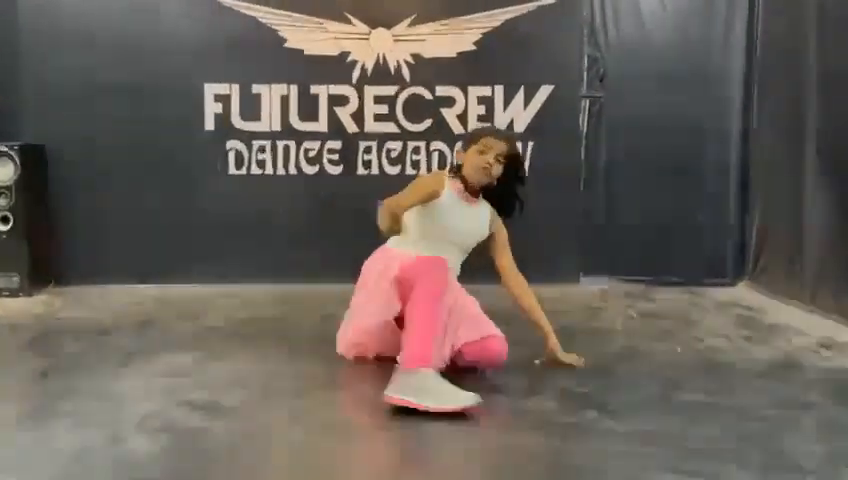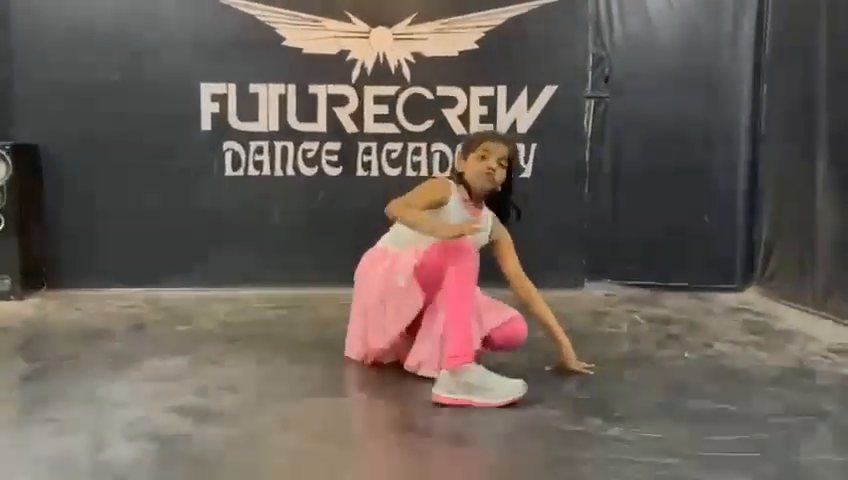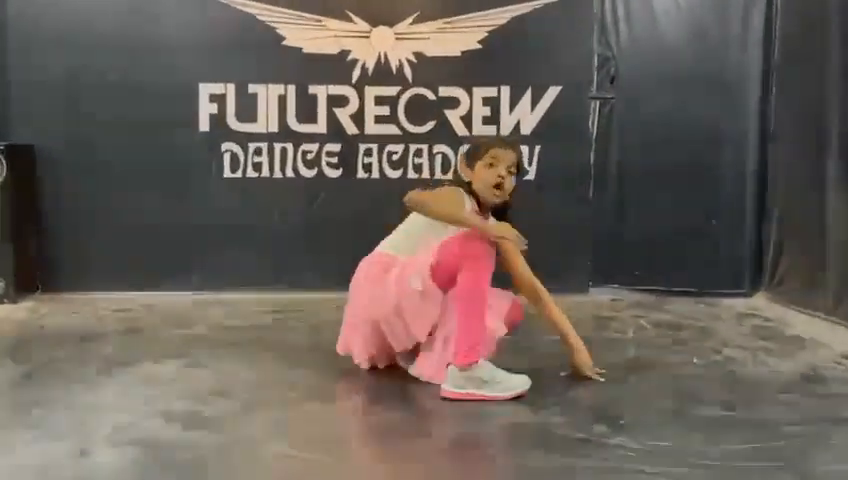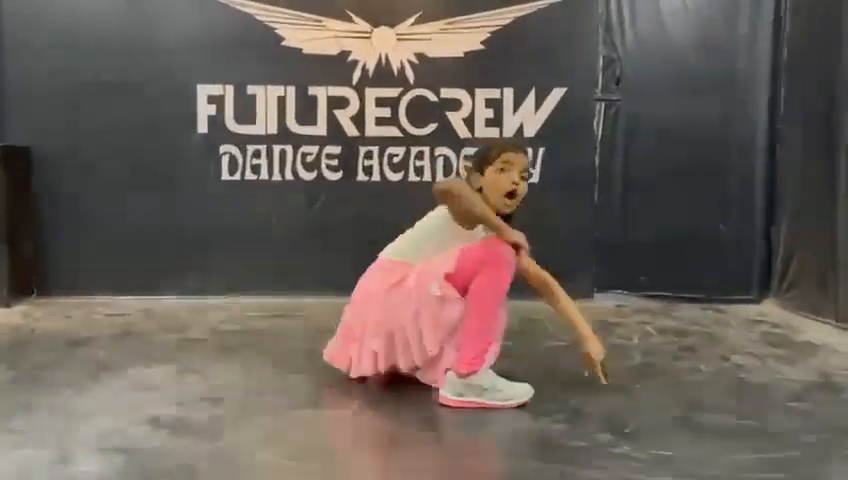
dt=0.1s
person 1, frame 1
left shoulder: (490, 219)
right shoulder: (437, 183)
left elbow: (512, 277)
right elbow: (391, 205)
left wrist: (550, 337)
right wrist: (390, 221)
left hip: (439, 289)
right hip: (391, 271)
left knee: (493, 353)
right knee: (433, 266)
left ankle: (416, 338)
right ankle: (416, 377)
person 1, frame 2
left shoulder: (492, 225)
right shoulder: (443, 190)
left elbow: (520, 282)
right elbow: (395, 207)
right wrist: (440, 230)
left knee: (514, 332)
right knee: (459, 251)
left ankle: (421, 335)
right ankle: (458, 373)
person 1, frame 3
left shoulder: (494, 222)
right shoulder: (454, 200)
left elbow: (532, 288)
right elbow: (414, 198)
right wrist: (481, 227)
left hip: (422, 292)
right hip: (385, 282)
left knee: (511, 311)
right knee: (477, 248)
left ankle: (422, 345)
right ankle: (467, 370)
person 1, frame 4
left shoulder: (496, 236)
right shoulder: (465, 209)
left elbow: (545, 285)
right elbow: (447, 187)
right wrist: (503, 230)
left hip: (419, 295)
right hip: (391, 291)
right knee: (494, 256)
right ankle: (466, 377)
